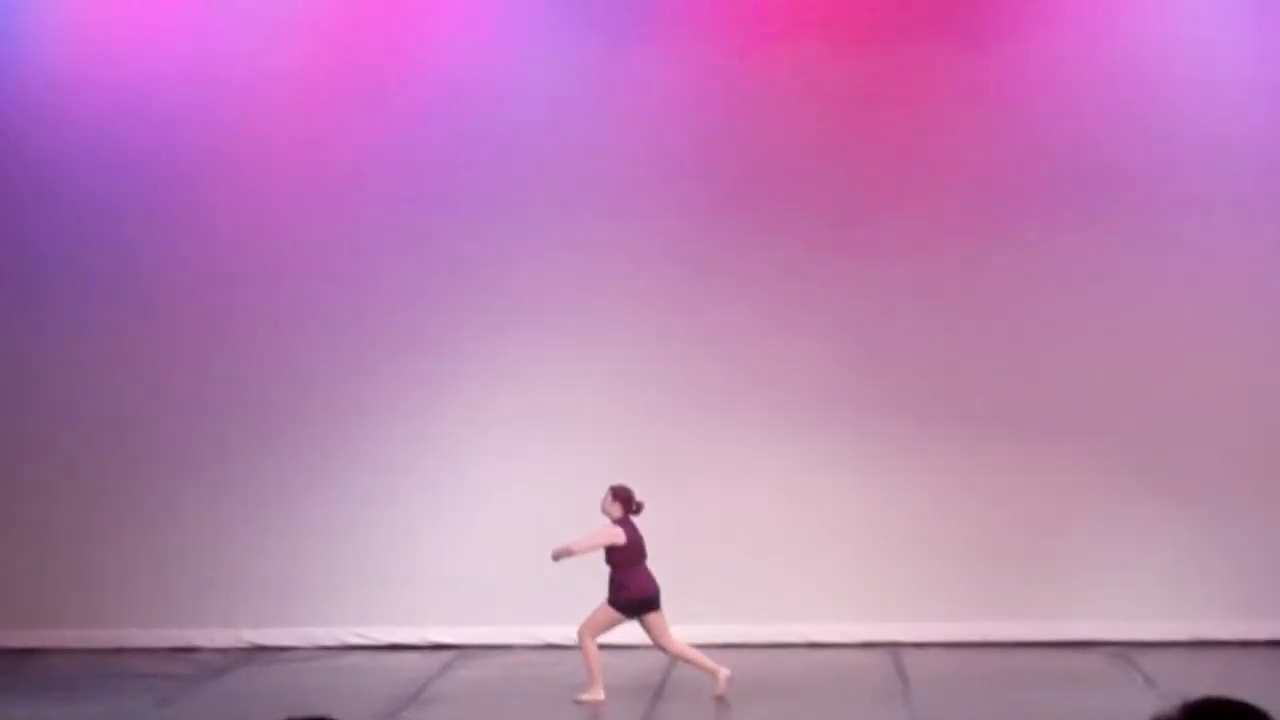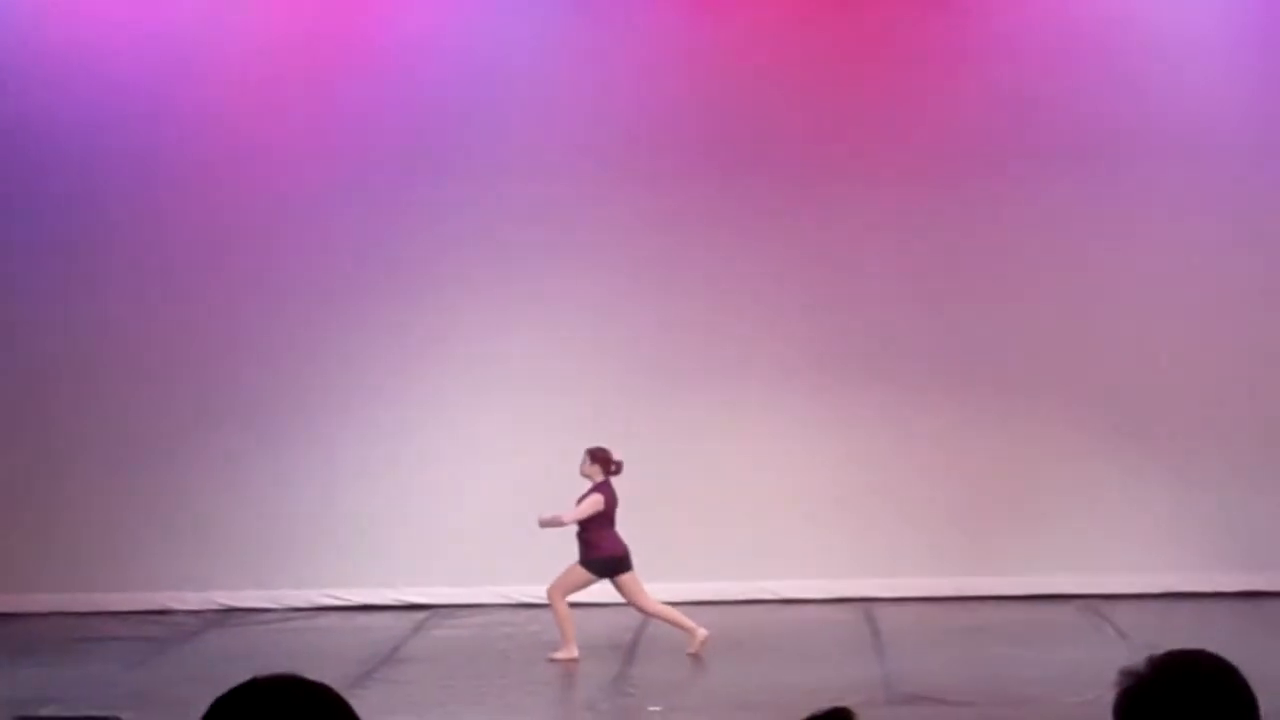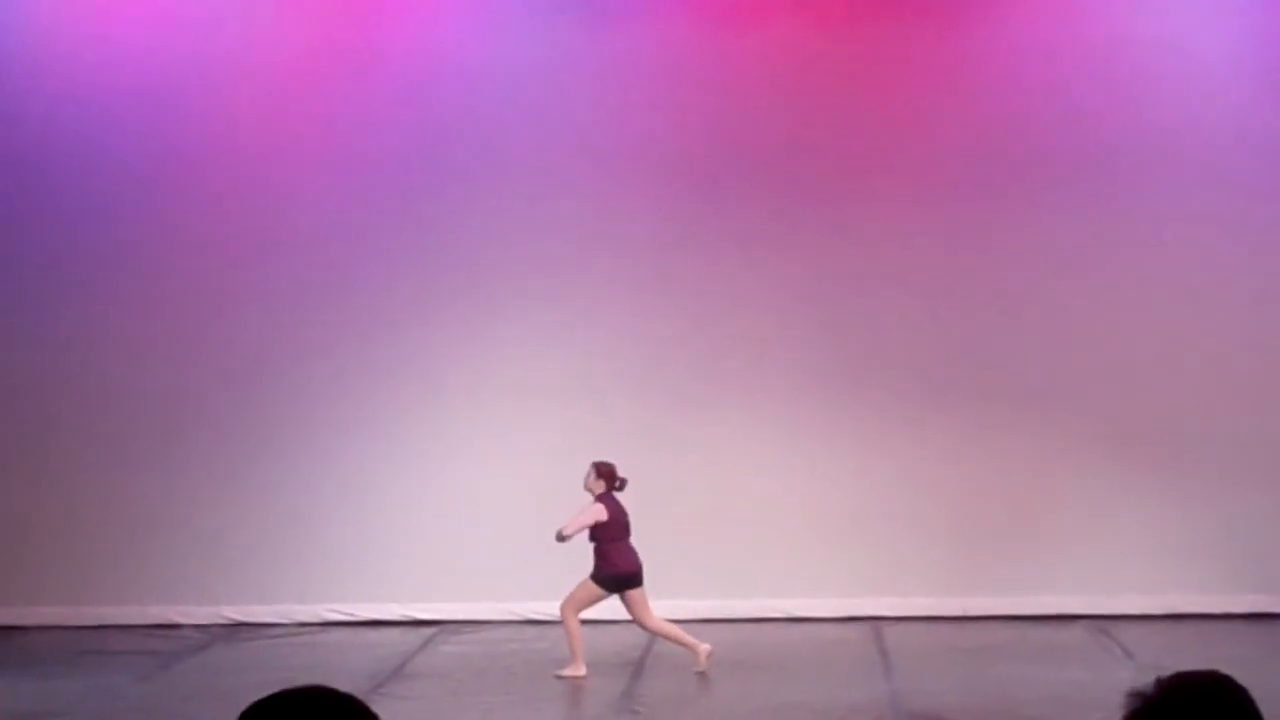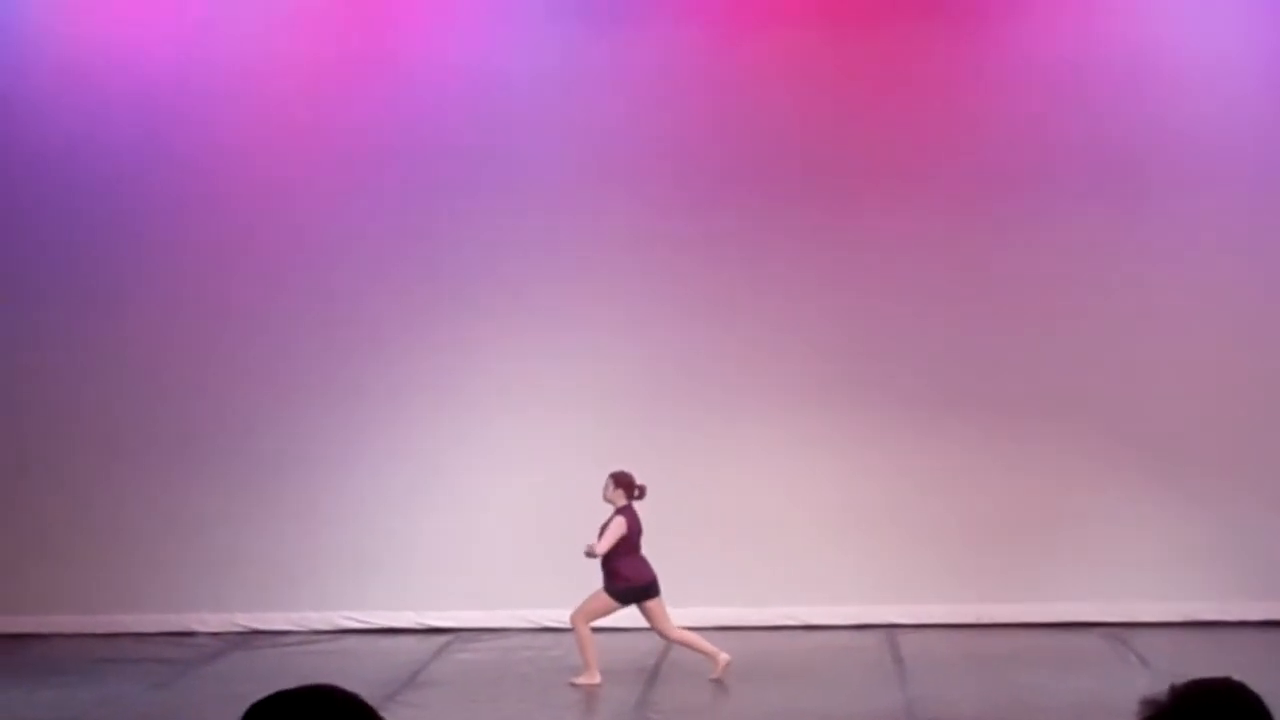
dt=0.5s
person 1, frame 1
left shoulder: (615, 530)
right shoulder: (626, 526)
left elbow: (576, 547)
left wrist: (558, 553)
left hip: (629, 595)
right hip: (646, 592)
left knee: (586, 633)
right knee: (667, 643)
left ankle: (596, 690)
right ankle: (717, 671)
person 1, frame 2
left shoulder: (598, 496)
right shoulder: (602, 490)
left elbow: (567, 519)
left wrist: (544, 521)
right wrist: (551, 520)
left hip: (601, 557)
right hip: (615, 554)
left knee: (555, 592)
right knee: (644, 603)
left ankle: (569, 648)
right ankle: (695, 630)
person 1, frame 3
left shoulder: (599, 506)
right shoulder: (611, 503)
left elbow: (567, 531)
left wrist: (560, 534)
left hip: (613, 571)
right hip: (629, 568)
left knee: (568, 609)
right knee: (647, 621)
left ankle: (577, 666)
right ankle: (698, 647)
person 1, frame 4
left shoulder: (620, 519)
right shoulder: (627, 514)
left elbow: (599, 551)
right elbow: (614, 548)
left wrist: (589, 549)
right wrist: (594, 548)
left hip: (625, 584)
right hip: (643, 580)
left knee: (578, 618)
right knee: (668, 630)
left ankle: (591, 674)
right ankle: (718, 655)
